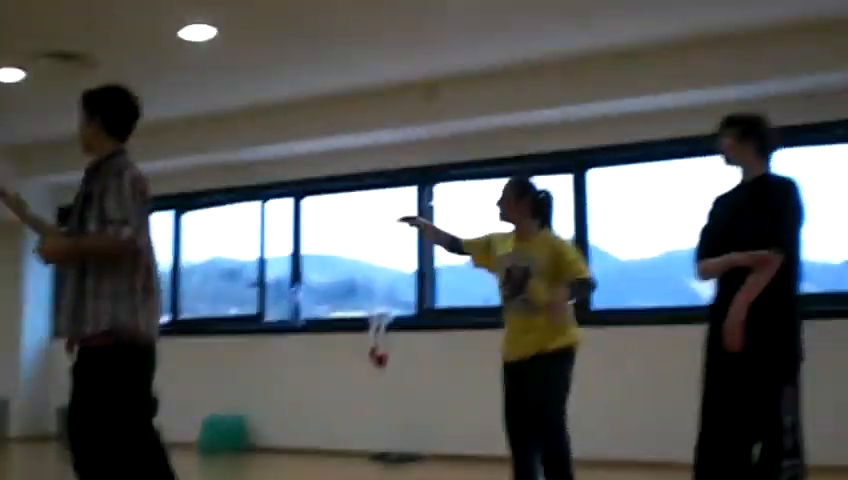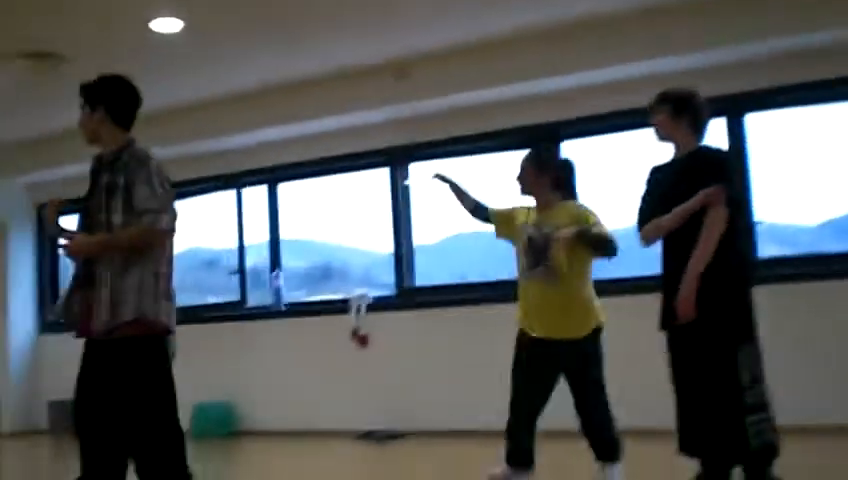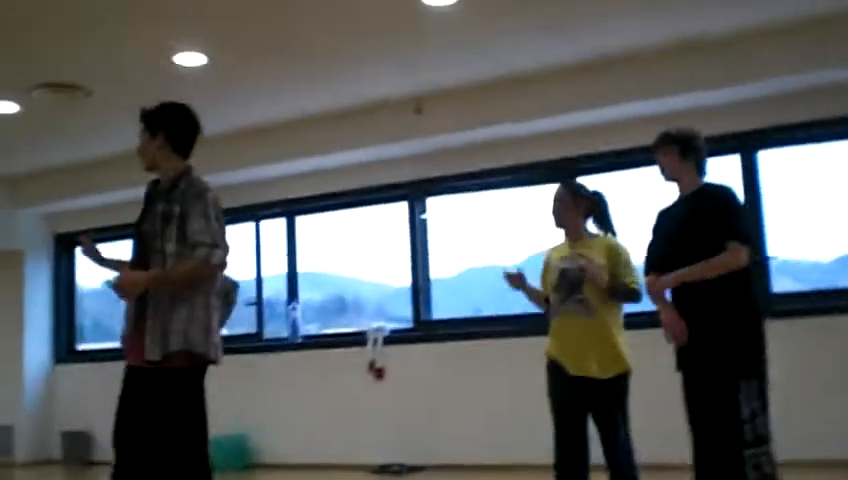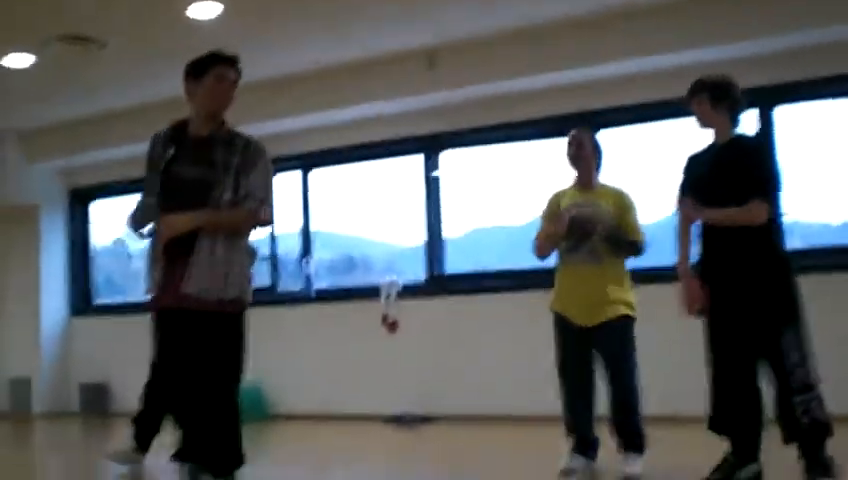
dt=0.4s
person 1, frame 1
left shoulder: (120, 175)
right shoulder: (103, 175)
left elbow: (124, 239)
right elbow: (80, 240)
left wrist: (66, 248)
left hip: (118, 325)
right hip: (100, 323)
left knee: (126, 424)
right knee: (87, 423)
person 1, frame 2
left shoulder: (139, 165)
right shoulder: (104, 168)
left elbow: (159, 227)
left wrist: (97, 243)
right wrist: (61, 231)
left hip: (135, 313)
right hip: (103, 315)
left knee: (148, 419)
right knee: (93, 415)
person 1, frame 3
left shoulder: (196, 194)
right shoulder: (157, 195)
left elbow: (212, 261)
left wrist: (149, 279)
right wrist: (101, 260)
left hip: (178, 341)
right hip: (145, 342)
left knee: (179, 446)
right knee: (132, 438)
person 1, frame 4
left shoulder: (246, 150)
right shoulder: (162, 143)
left elbow: (259, 213)
right elbow: (150, 199)
left wrist: (196, 218)
right wrist: (138, 218)
left hip: (217, 282)
right hip: (170, 284)
left knee: (216, 383)
right knee: (171, 377)
person 2, frame 1
left shoulder: (780, 191)
right shoulder: (724, 203)
left elbow: (774, 255)
right elbow: (702, 267)
left wrist: (739, 310)
right wrist: (737, 259)
left hip: (771, 327)
right hip: (726, 326)
left knee: (777, 426)
right knee: (721, 425)
person 2, frame 2
left shoulder: (716, 162)
right shoulder: (659, 175)
left elbow: (717, 218)
right elbow: (646, 234)
left wrist: (691, 279)
right wrist: (693, 202)
left hip: (721, 291)
right hip: (679, 295)
left knee: (738, 385)
right knee: (694, 392)
person 2, frame 3
left shoulder: (720, 199)
right shoulder: (665, 218)
left elbow: (738, 256)
right elbow: (652, 279)
left wrist: (673, 278)
right wrist: (665, 310)
left hip: (735, 329)
right hip: (692, 336)
left knee: (745, 419)
right knee: (708, 426)
person 2, frame 4
left shoulder: (754, 150)
right shoulder: (696, 164)
left elbow: (759, 212)
right elbow: (685, 221)
left wrist: (702, 213)
right wrist: (687, 275)
left hip: (766, 278)
right hip: (721, 283)
left knee: (789, 367)
right knee: (732, 372)
person 3, frame 1
left shoulder: (554, 245)
right shoulder: (498, 244)
left elbow: (586, 282)
right elbow: (457, 245)
left wrist: (566, 294)
right wrist: (424, 226)
left hip: (552, 346)
right hip: (515, 349)
left knee: (548, 420)
right knee: (519, 425)
person 3, frame 2
left shoulder: (575, 213)
right shoulder: (518, 217)
left elbow: (609, 248)
right elbow: (481, 212)
left wrist: (576, 234)
right wrist: (451, 184)
left hip: (577, 326)
right hip: (533, 327)
left knee: (590, 400)
right knee: (523, 401)
person 3, frame 3
left shoulder: (610, 248)
right shoulder: (553, 256)
left elbow: (634, 294)
left wrist: (604, 282)
right wrist: (524, 288)
left hip: (606, 359)
right hip: (563, 359)
left knee: (613, 433)
right knee: (568, 437)
person 3, frame 4
left shoulder: (617, 198)
right shoulder: (558, 201)
left elbow: (636, 246)
right elbow: (540, 252)
left wrist: (605, 230)
right wrist: (553, 231)
left hip: (612, 305)
right hip: (569, 308)
left knee: (622, 379)
right knee: (575, 384)
left ankle: (632, 450)
right ankle: (583, 450)
